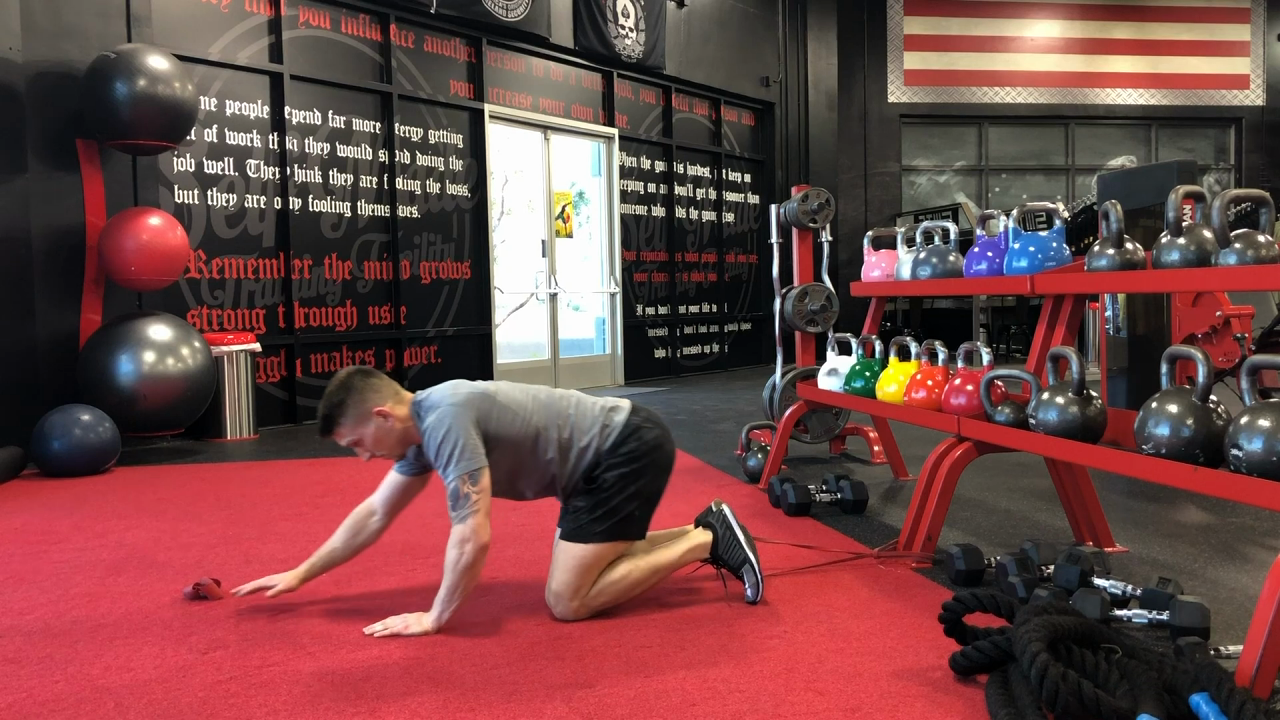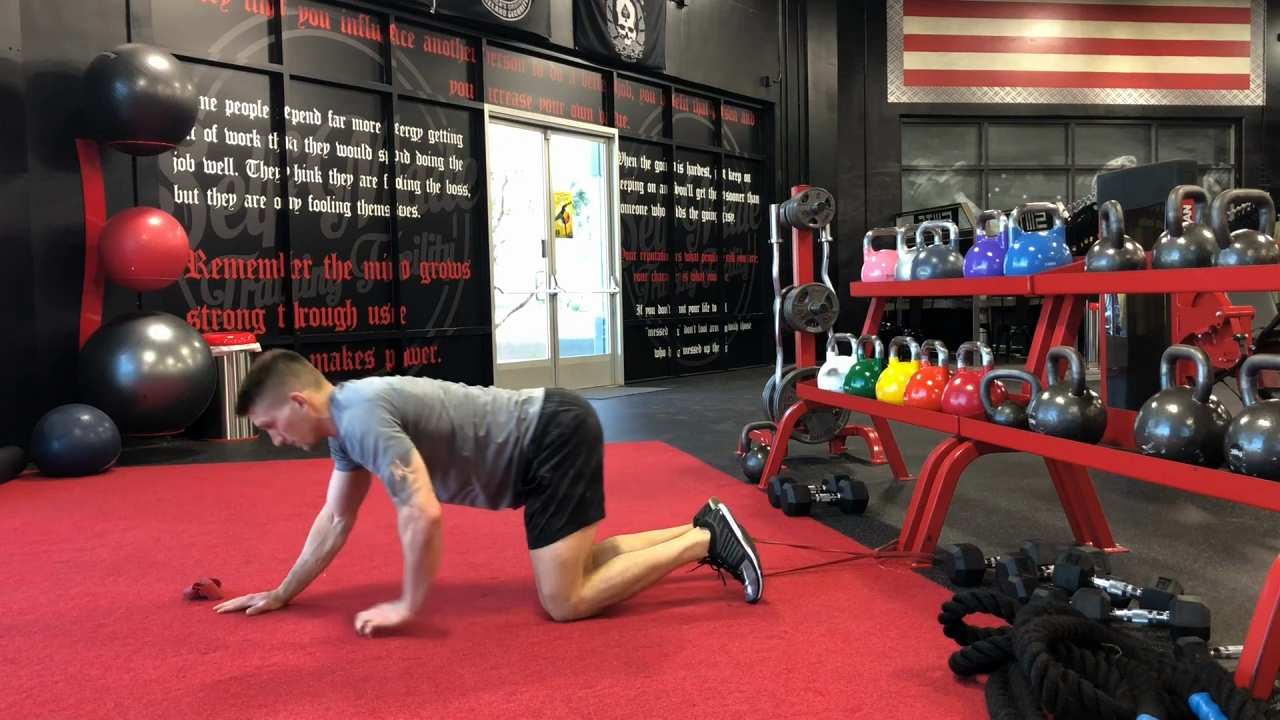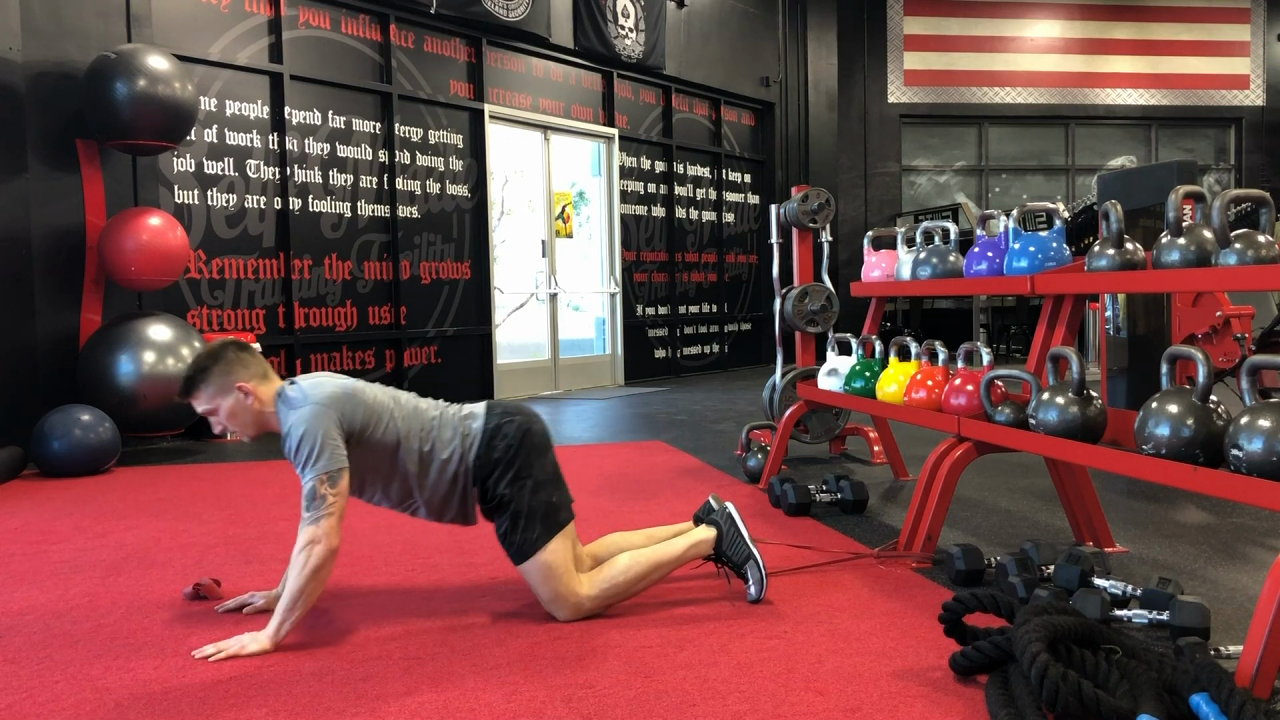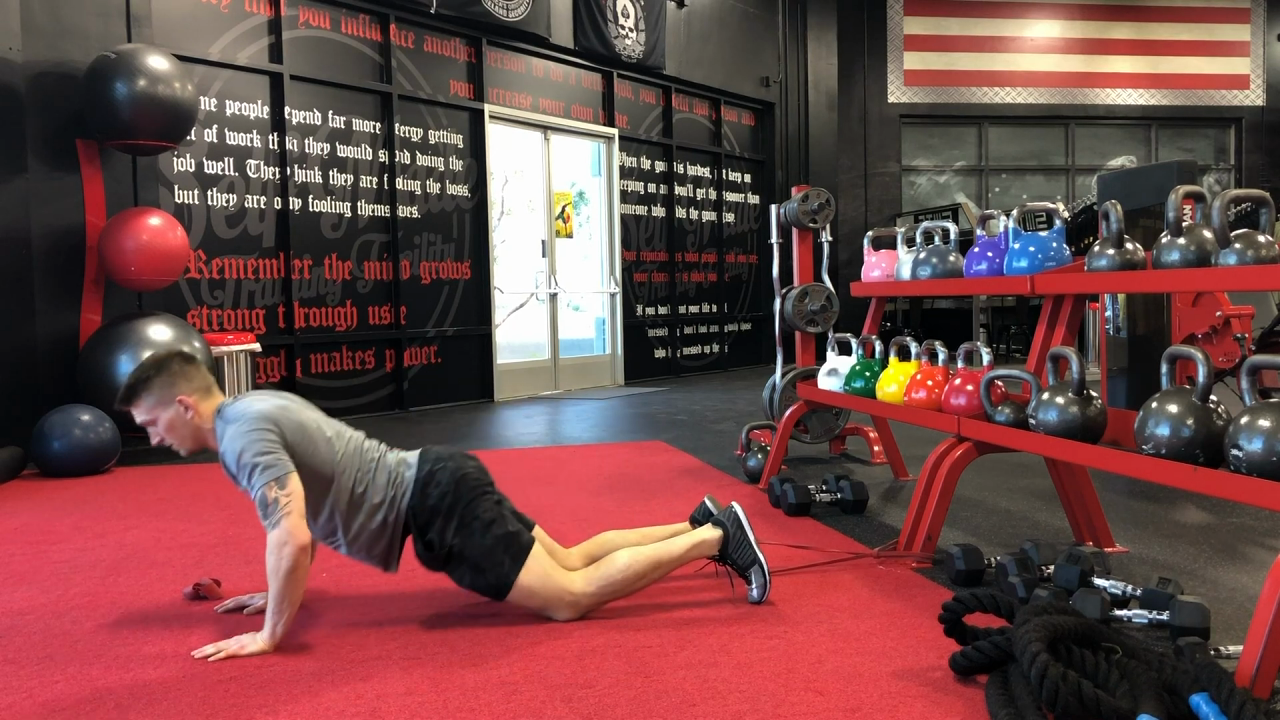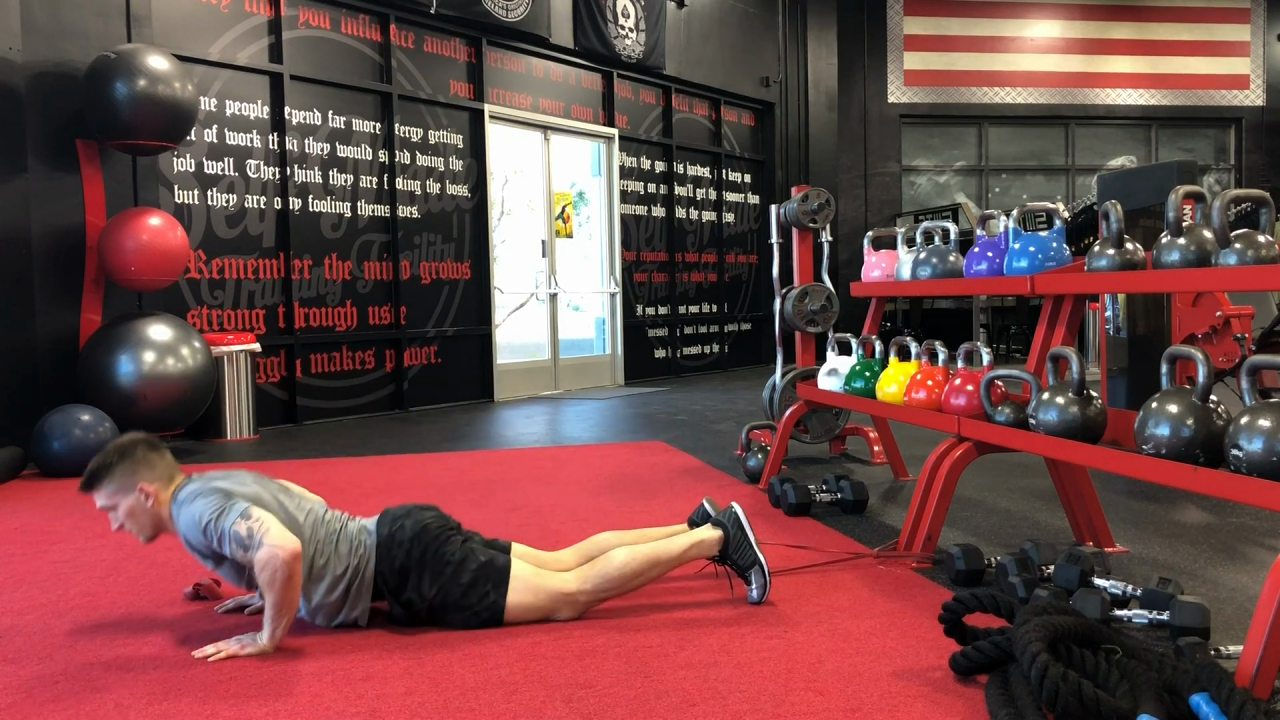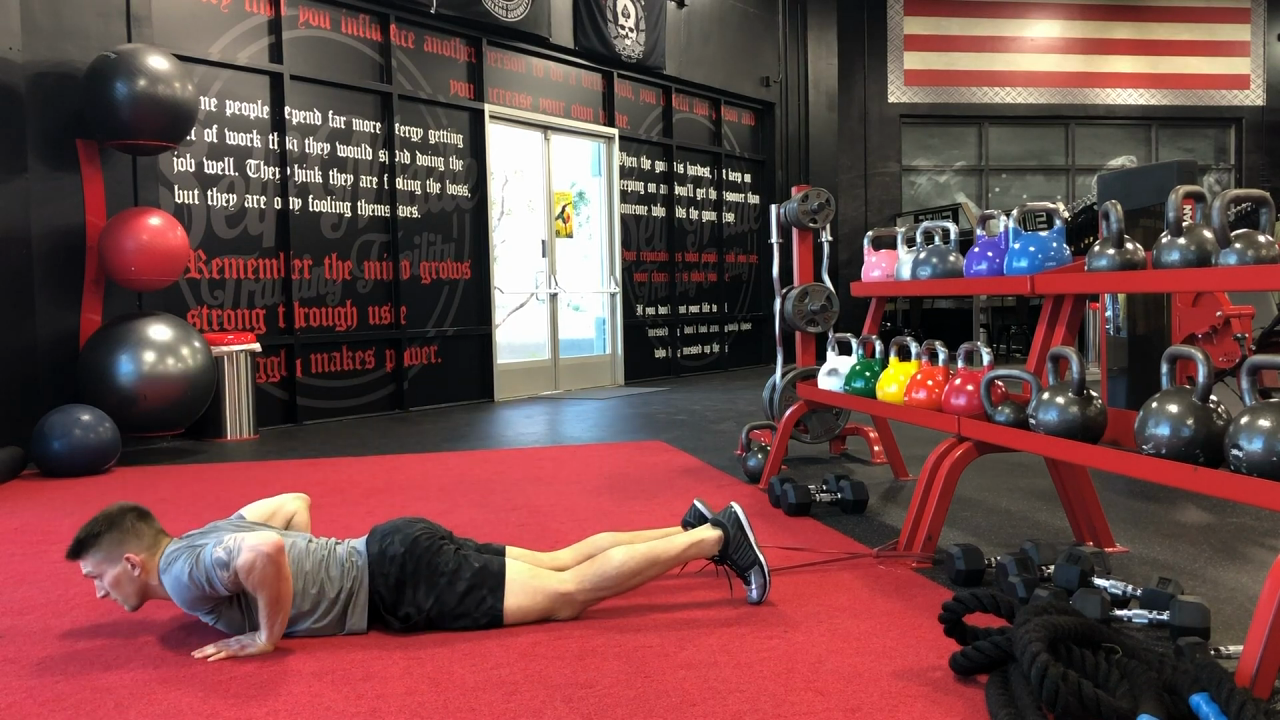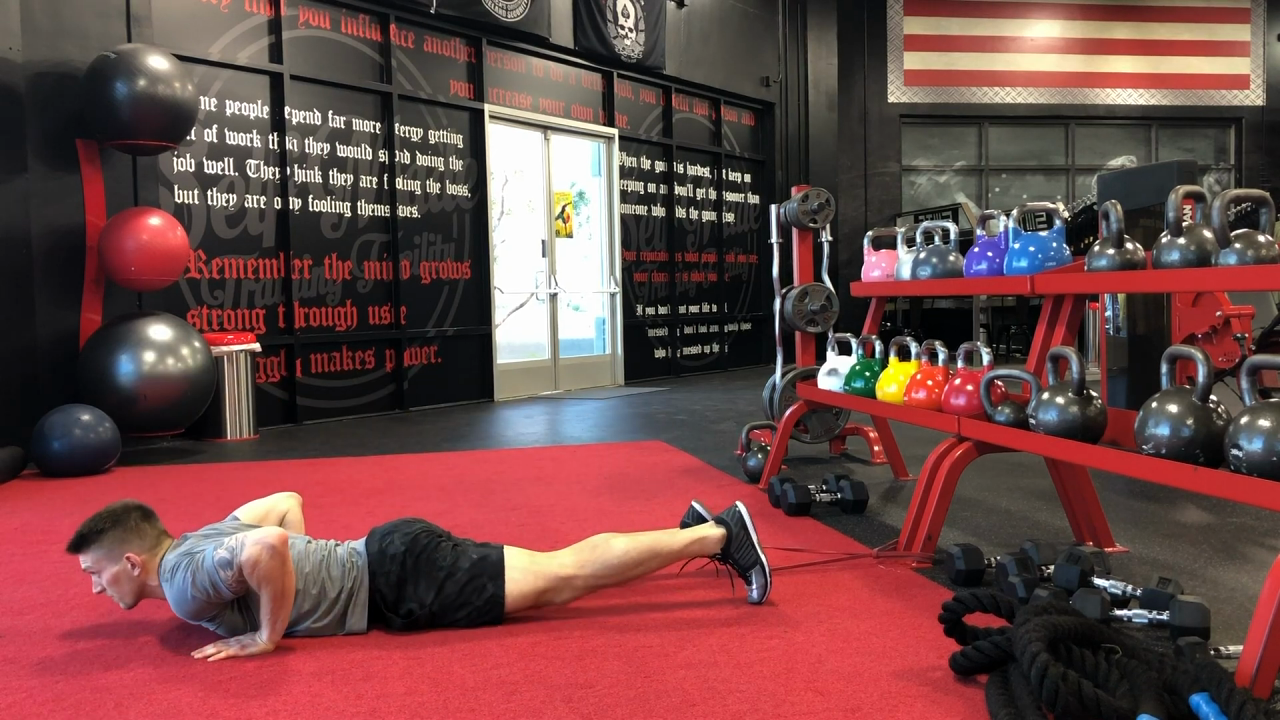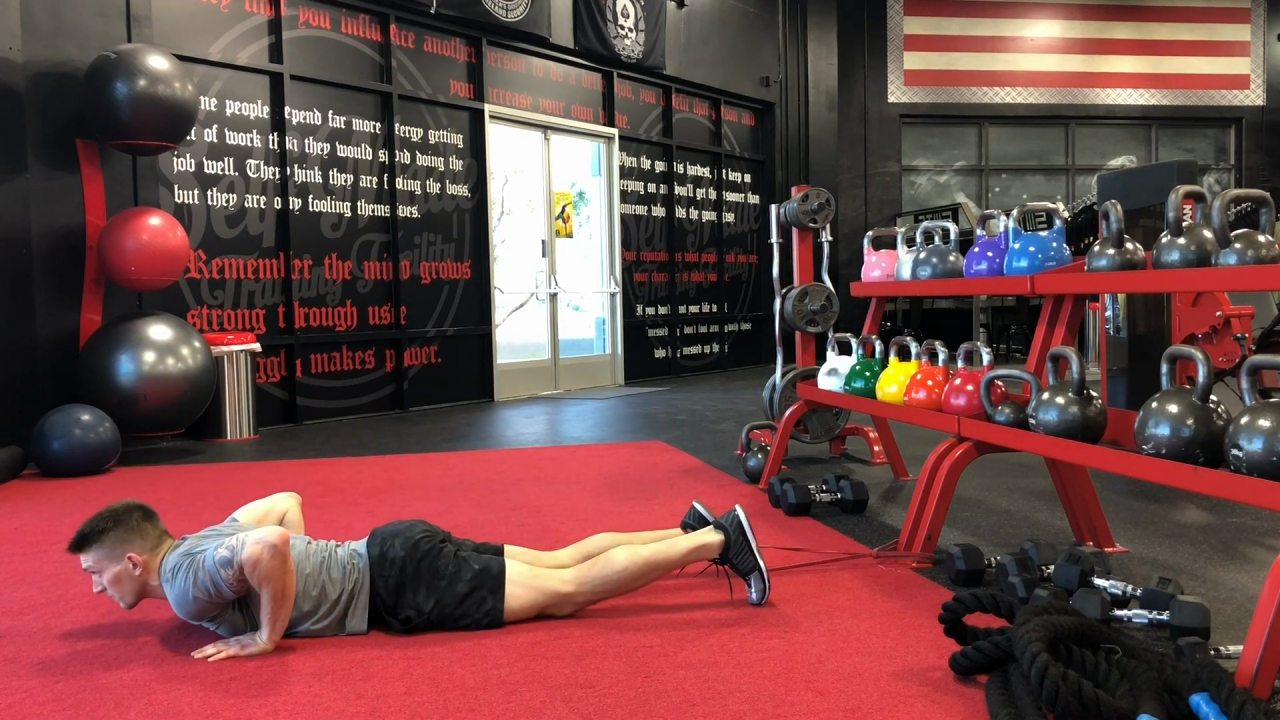
dt=0.4s
person 1, frame 1
left shoulder: (445, 420)
right shoulder: (424, 425)
left elbow: (473, 536)
right elbow: (374, 514)
left wrist: (436, 618)
right wrist: (299, 574)
left hip: (629, 449)
right hip: (615, 446)
left knee: (568, 601)
right knee: (579, 571)
left ankle: (708, 542)
right ankle: (703, 531)
person 1, frame 2
left shoulder: (362, 416)
right shoulder: (349, 415)
left elbow: (424, 514)
right elbow: (336, 518)
left wrist: (409, 604)
right wrist: (283, 593)
left hip: (553, 435)
right hip: (548, 432)
left knee: (567, 602)
right knee: (575, 570)
left ankle: (706, 541)
right ankle: (703, 528)
person 1, frame 3
left shoulder: (306, 418)
right shoulder: (304, 397)
left elbow: (321, 542)
right elbow: (316, 517)
left wrist: (273, 633)
right wrist: (283, 592)
left hip: (500, 451)
right hip: (497, 444)
left knee: (573, 600)
right knee: (577, 566)
left ankle: (712, 539)
right ankle: (703, 525)
person 1, frame 4
left shoulder: (240, 435)
right shoulder: (256, 409)
left elbow: (295, 539)
right elbow: (307, 510)
left wrist: (271, 633)
right wrist: (279, 590)
left hip: (437, 503)
right hip: (434, 484)
left knee: (574, 596)
right knee: (571, 563)
left ankle: (714, 539)
right ankle: (701, 524)
person 1, frame 5
left shoulder: (194, 511)
right shoulder: (217, 486)
left elbow: (284, 551)
left wrist: (270, 635)
right wrist: (266, 592)
left hip: (407, 566)
right hip: (403, 539)
left knee: (572, 593)
right knee: (565, 563)
left ankle: (715, 540)
right ankle: (700, 525)
person 1, frame 6
left shoulder: (183, 575)
right shoulder: (205, 540)
left elbow: (264, 551)
right elbow: (296, 500)
left wrist: (268, 635)
left hip: (401, 578)
right hip: (397, 553)
left knee: (569, 593)
right knee: (561, 562)
left ankle: (714, 537)
right ankle: (695, 528)
person 1, frame 7
left shoulder: (184, 584)
right shoulder: (204, 542)
left elbow: (270, 545)
right elbow: (286, 501)
left wrist: (269, 634)
left hip: (401, 576)
right hip: (397, 557)
left knee: (565, 579)
right knee: (559, 563)
left ankle: (717, 535)
right ankle: (696, 531)
person 1, frame 8
left shoulder: (185, 583)
right shoulder: (205, 542)
left elbow: (270, 545)
right elbow: (286, 501)
left wrist: (269, 634)
left hip: (401, 580)
right hip: (397, 554)
left knee: (567, 591)
right knee: (561, 563)
left ankle: (716, 541)
right ankle: (691, 531)
